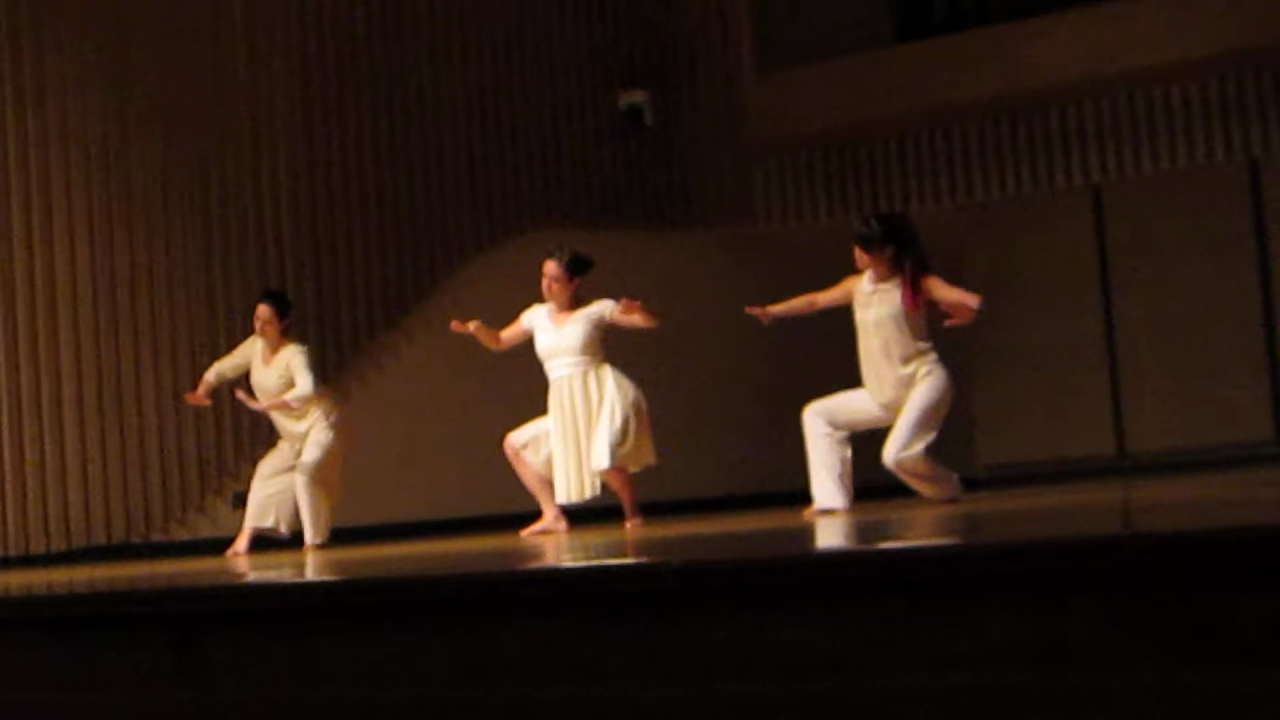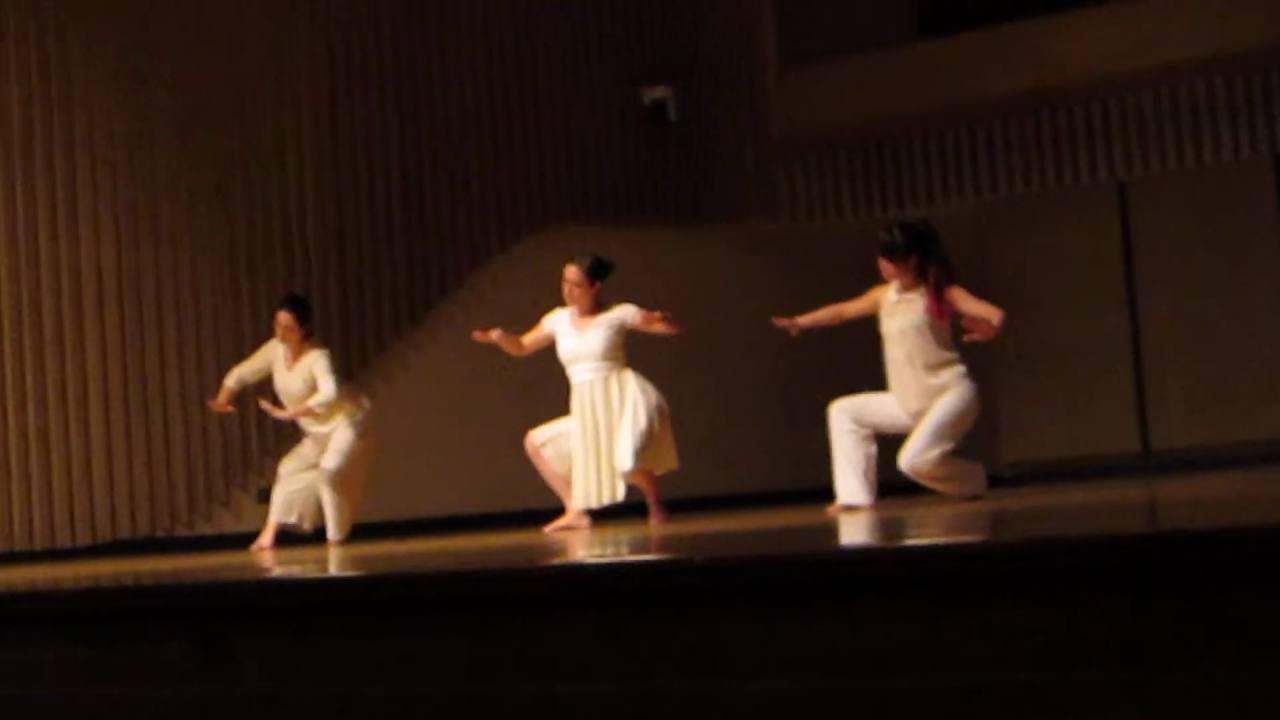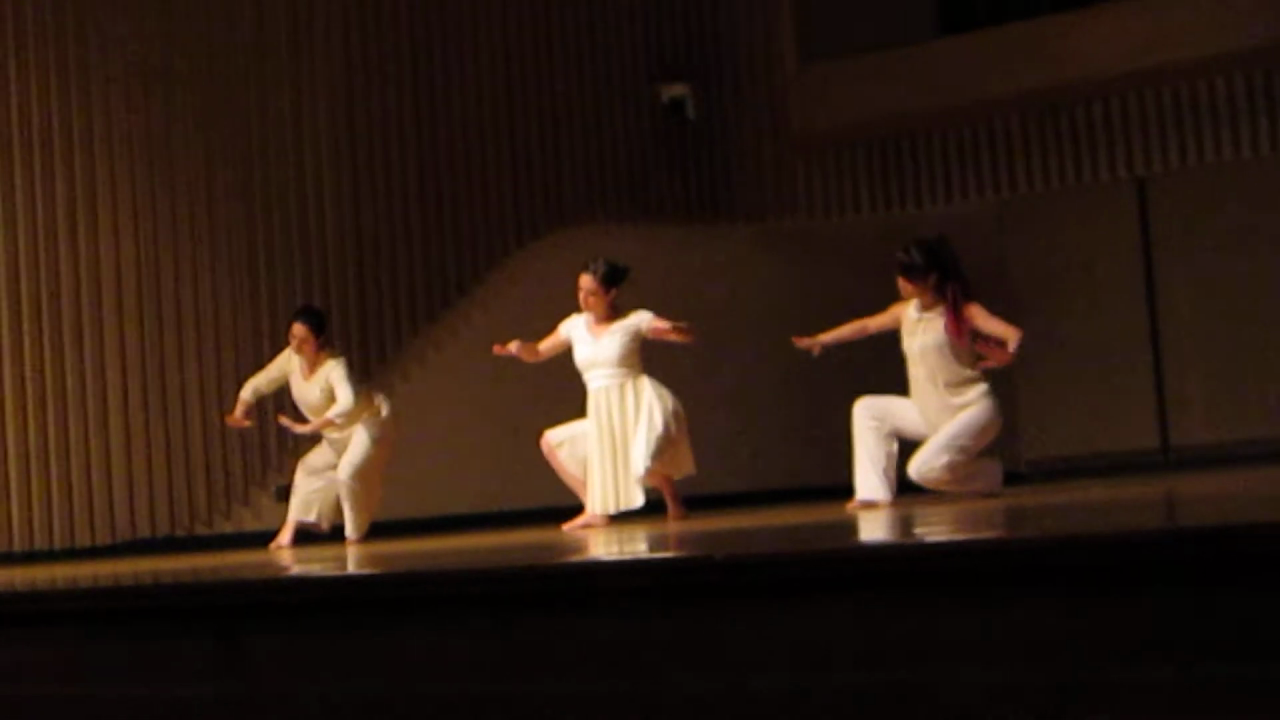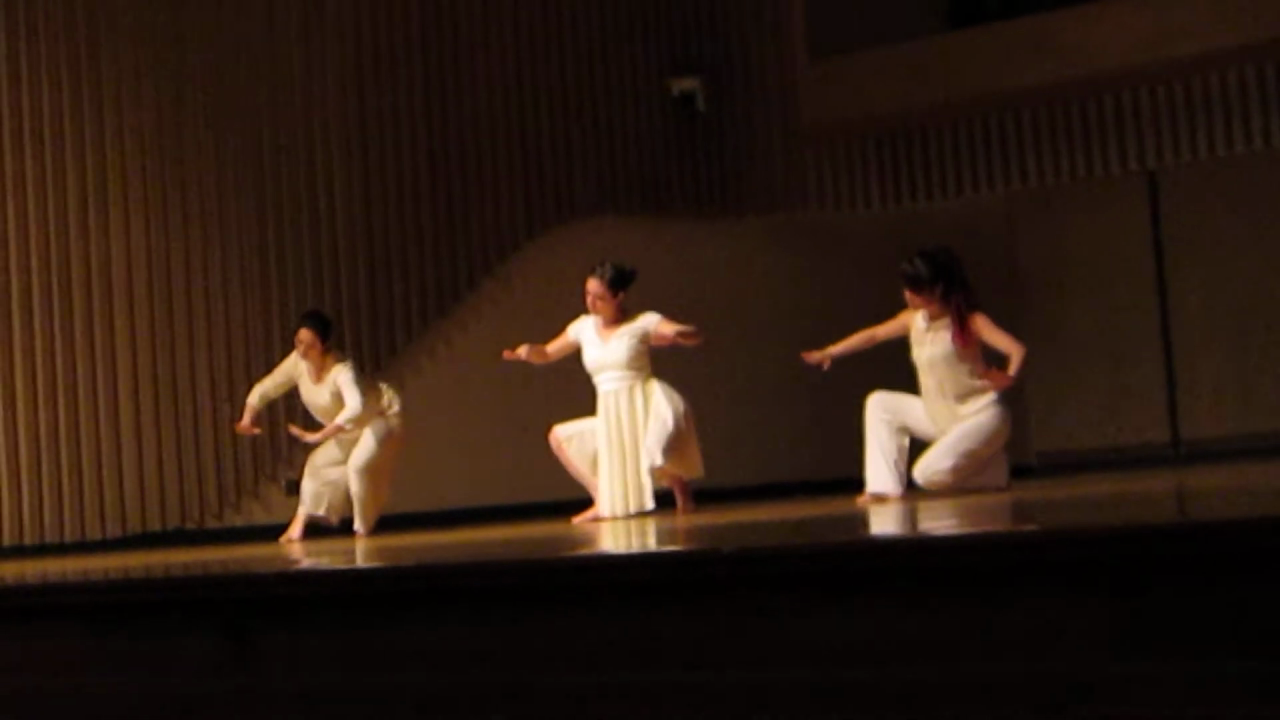
dt=0.3s
person 1, frame 1
left shoulder: (919, 284)
right shoulder: (857, 285)
left elbow: (973, 300)
right elbow: (816, 300)
left wrist: (969, 314)
right wrist: (771, 311)
left hip: (924, 382)
right hip: (883, 394)
left knee: (897, 454)
right knee: (816, 415)
left ankle: (946, 490)
right ankle: (831, 499)
person 1, frame 2
left shoulder: (944, 294)
right shoulder: (883, 295)
left elbow: (996, 314)
right elbow: (844, 310)
left wrist: (991, 329)
right wrist: (798, 322)
left hip: (952, 393)
right hip: (908, 403)
left knee: (914, 460)
right knee: (843, 411)
left ankle: (972, 480)
right ankle: (856, 495)
person 1, frame 3
left shoulder: (964, 311)
right shoulder: (904, 311)
left elbow: (1013, 333)
right elbow: (866, 325)
left wrist: (1008, 354)
right wrist: (820, 339)
left hip: (972, 409)
right hip: (930, 414)
left knee: (923, 469)
right knee: (867, 409)
left ankle: (988, 474)
right ankle: (875, 493)
person 1, frame 4
left shoulder: (970, 321)
right shoulder: (912, 319)
left elbow: (1017, 349)
right elbow: (874, 334)
left wrist: (1009, 377)
right wrist: (828, 353)
left hip: (981, 415)
left knee: (929, 474)
right knee: (880, 403)
left ankle: (992, 469)
right ankle: (885, 485)
person 2, frame 1
left shoulder: (596, 309)
right shoulder: (536, 315)
left elbow: (651, 321)
right elbow: (498, 342)
left wrist: (637, 309)
right wrist: (476, 328)
left hip: (602, 396)
right hip: (565, 407)
left knee: (603, 461)
right knee: (514, 444)
left ankle: (632, 512)
right ankle: (552, 515)
person 2, frame 2
left shoulder: (618, 313)
right shoulder: (558, 318)
left elbow: (672, 328)
right elbow: (520, 347)
left wrist: (657, 319)
right wrist: (499, 337)
left hip: (624, 400)
right hip: (588, 412)
left knee: (626, 461)
right knee: (535, 442)
left ankle: (655, 506)
right ankle: (576, 511)
person 2, frame 3
left shoulder: (634, 320)
right shoulder: (575, 325)
left elbow: (687, 335)
right elbow: (537, 353)
left wrist: (669, 329)
right wrist: (518, 347)
left hip: (640, 405)
right hip: (603, 416)
left knee: (643, 463)
right knee: (550, 442)
left ankle: (673, 502)
right ankle: (594, 510)
person 2, frame 4
left shoulder: (643, 322)
right shoulder: (583, 327)
left elbow: (695, 336)
right elbow: (546, 355)
left wrist: (673, 336)
right wrist: (527, 351)
left hip: (647, 406)
right hip: (611, 417)
left knee: (654, 455)
right knee: (559, 437)
left ankle: (682, 494)
right ankle: (603, 502)
person 3, frame 1
left shoulder: (295, 353)
right shoulder: (255, 346)
left elbow: (306, 390)
right elbow: (222, 368)
left wrist: (262, 405)
right wrist: (201, 392)
left hip: (320, 422)
right hip: (293, 434)
left knee: (306, 473)
right knee: (266, 473)
left ankle: (314, 542)
right ankle: (246, 537)
person 3, frame 2
left shoulder: (317, 357)
right shoulder: (275, 349)
left elbow: (329, 395)
right elbow: (243, 372)
left wrist: (287, 414)
right wrist: (223, 399)
left hip: (347, 419)
right hip: (318, 432)
left knee: (329, 469)
right knee: (290, 469)
left ankle: (337, 537)
right ankle: (271, 531)
person 3, frame 3
left shoulder: (334, 366)
right shoulder: (290, 358)
left elbow: (346, 404)
right elbow: (258, 383)
left wrist: (308, 428)
right wrist: (240, 412)
left hip: (368, 421)
right hip: (338, 435)
left knee: (348, 472)
right knee: (309, 469)
left ankle: (355, 536)
right ankle: (289, 529)
person 3, frame 4
left shoulder: (341, 369)
right shoulder: (296, 362)
left elbow: (355, 408)
right elbow: (265, 388)
left wrist: (318, 436)
right wrist: (247, 419)
left hip: (381, 415)
right hip: (351, 429)
left knee: (359, 464)
right knee: (318, 464)
left ankle: (365, 529)
right ankle: (300, 522)
